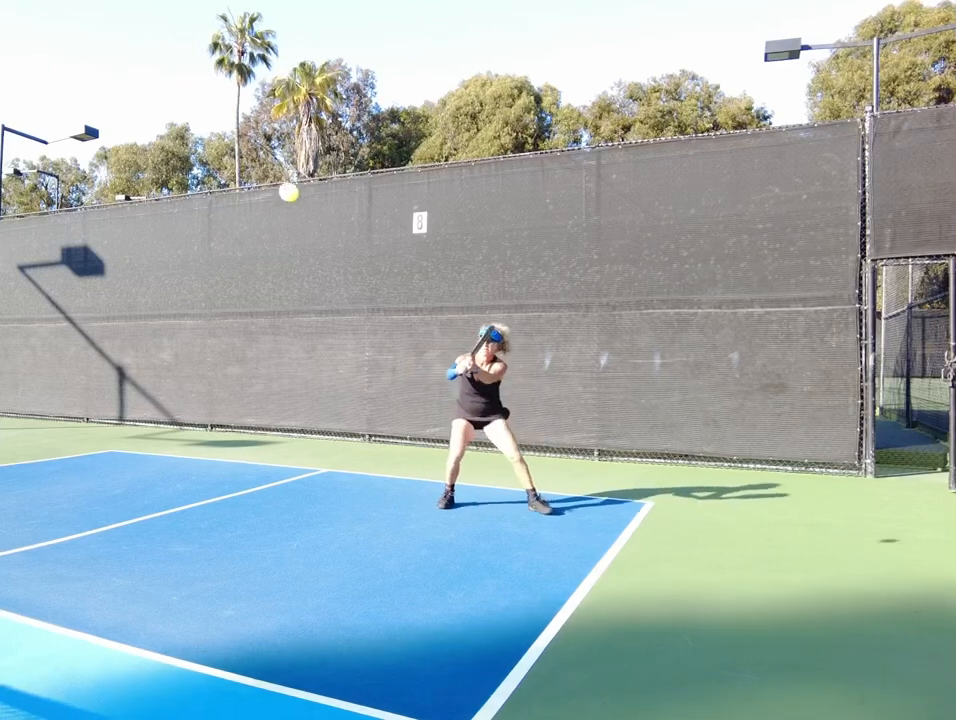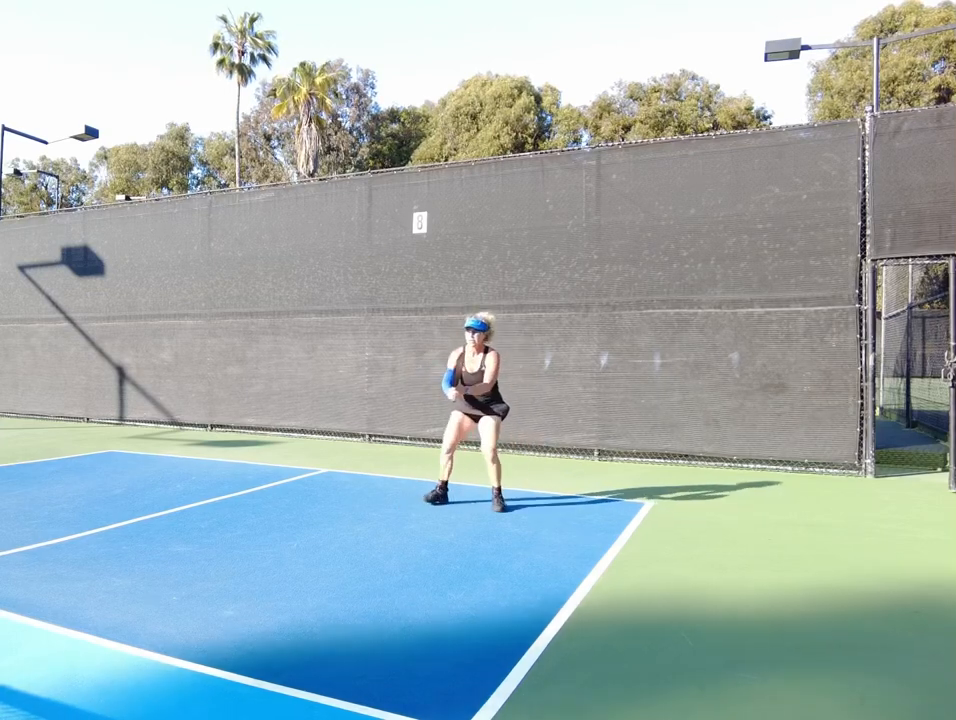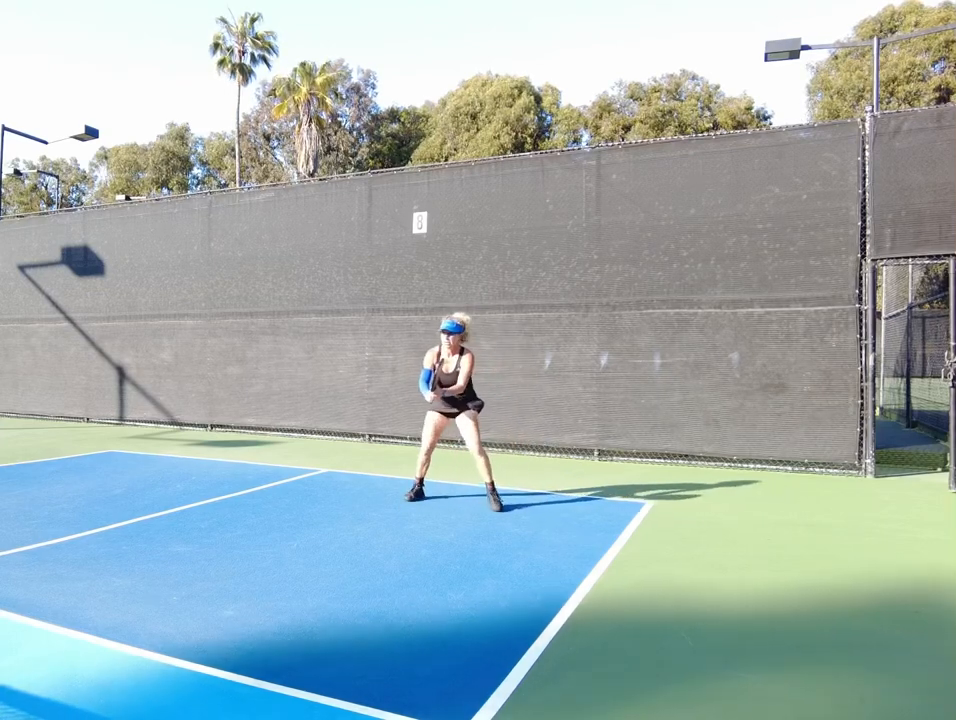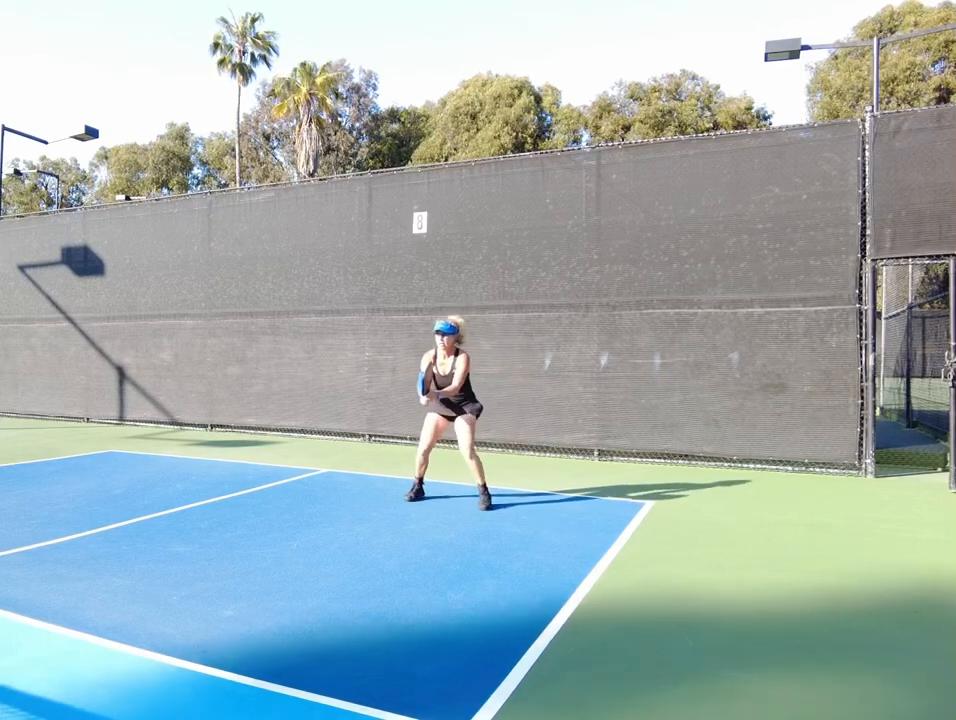
dt=0.4s
person 1, frame 1
left shoulder: (500, 366)
right shoulder: (465, 359)
left elbow: (489, 379)
left wrist: (475, 369)
right wrist: (460, 370)
left hip: (492, 416)
right hip: (466, 414)
left knee: (514, 455)
right knee: (455, 453)
left ankle: (533, 498)
right ankle: (448, 493)
person 1, frame 2
left shoulder: (492, 356)
right shoulder: (457, 354)
left elbow: (487, 385)
right elbow: (447, 381)
left wrist: (464, 390)
right wrist: (450, 391)
left hip: (490, 408)
right hip: (465, 407)
left knee: (489, 452)
right knee: (447, 446)
left ankle: (497, 495)
right ankle: (441, 490)
person 1, frame 3
left shoulder: (467, 356)
right shoulder: (433, 354)
left elbow: (461, 386)
right elbow: (424, 381)
left wrist: (442, 392)
right wrist: (428, 394)
left hip: (465, 404)
right hip: (439, 405)
left knee: (476, 447)
right knee: (426, 447)
left ankle: (491, 491)
right ankle: (418, 487)
person 1, frame 4
left shoulder: (463, 358)
right shoulder: (429, 357)
left elbow: (455, 387)
right elbow: (423, 383)
left wrist: (436, 394)
right wrist: (424, 396)
left hip: (464, 407)
right hip: (440, 407)
left knee: (467, 451)
right knee: (423, 448)
left ankle: (483, 492)
right ankle: (418, 486)
